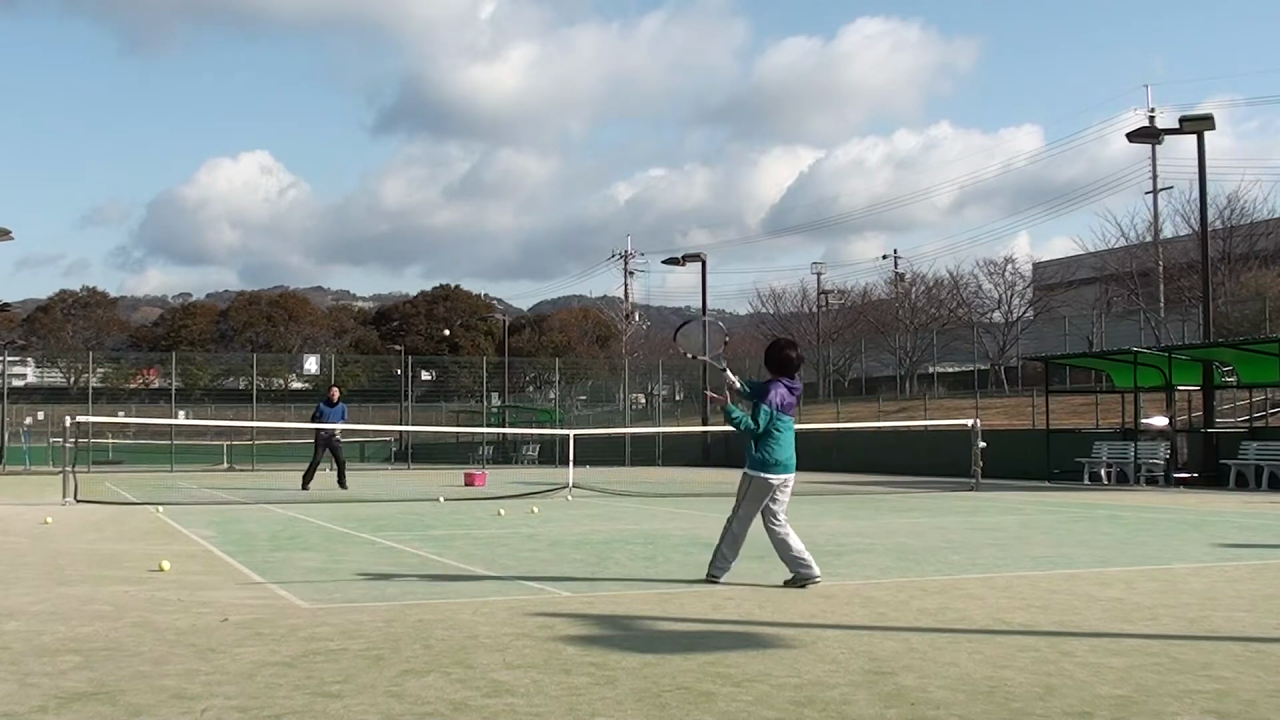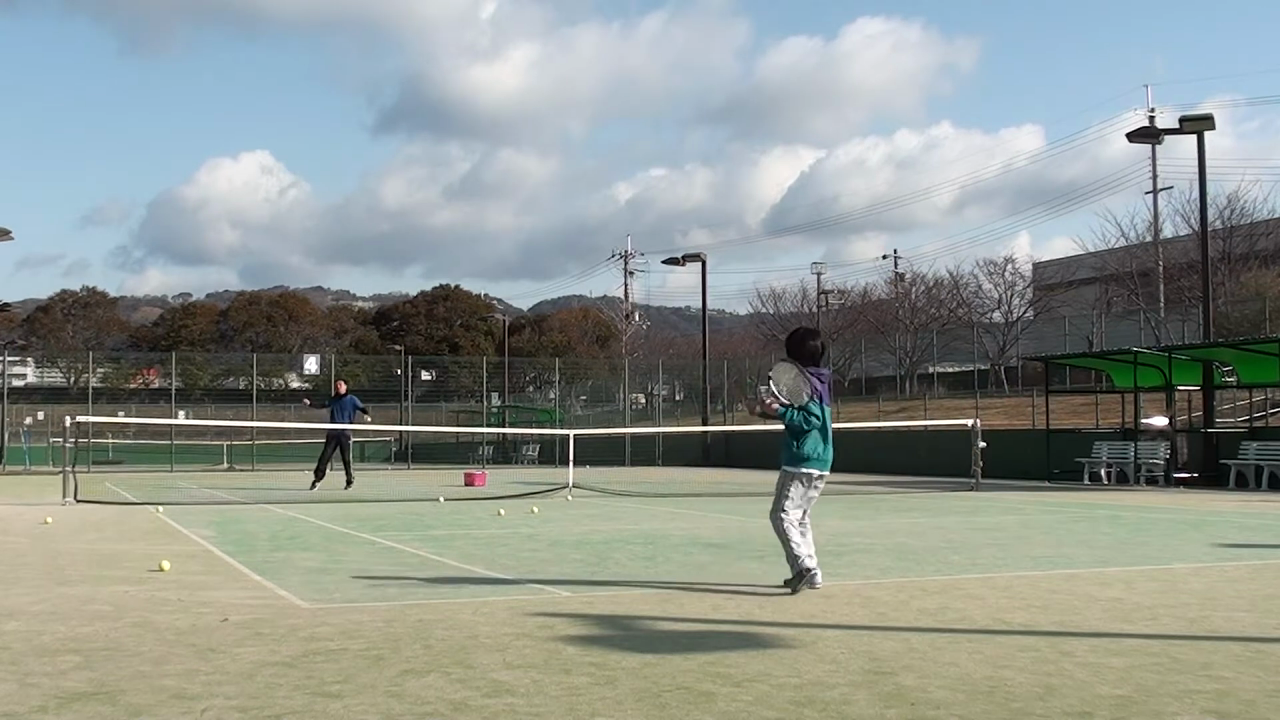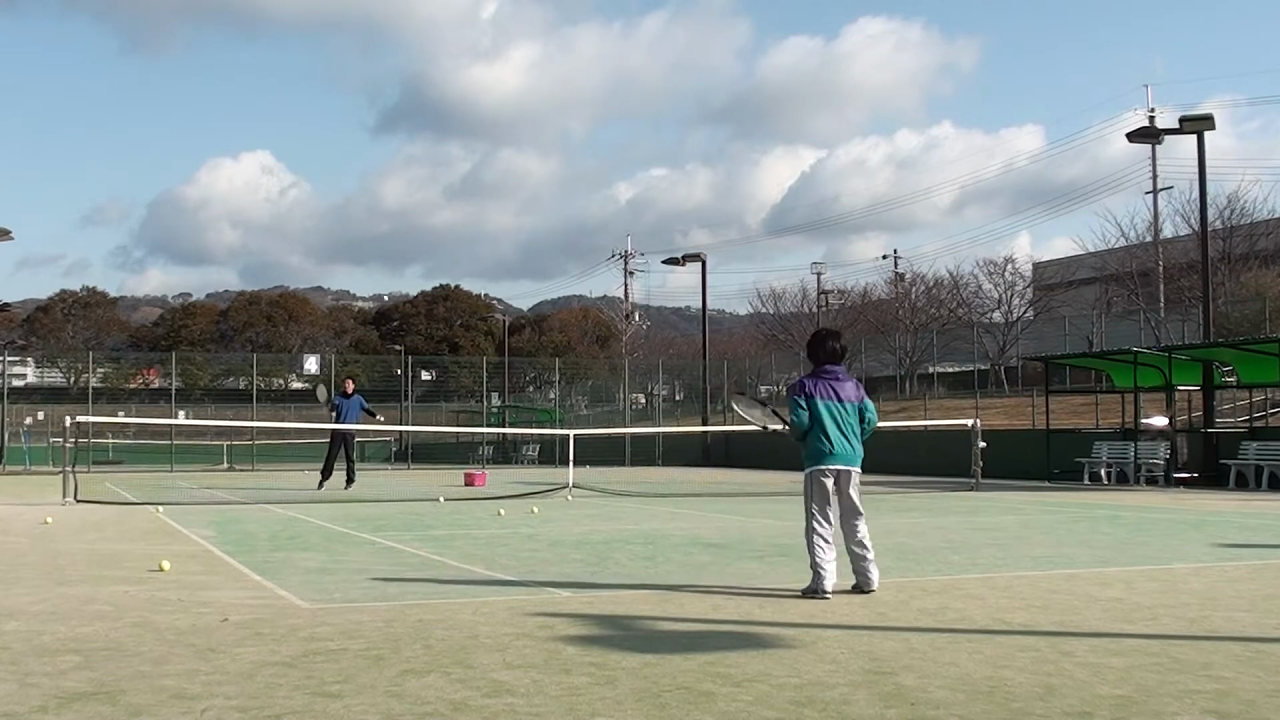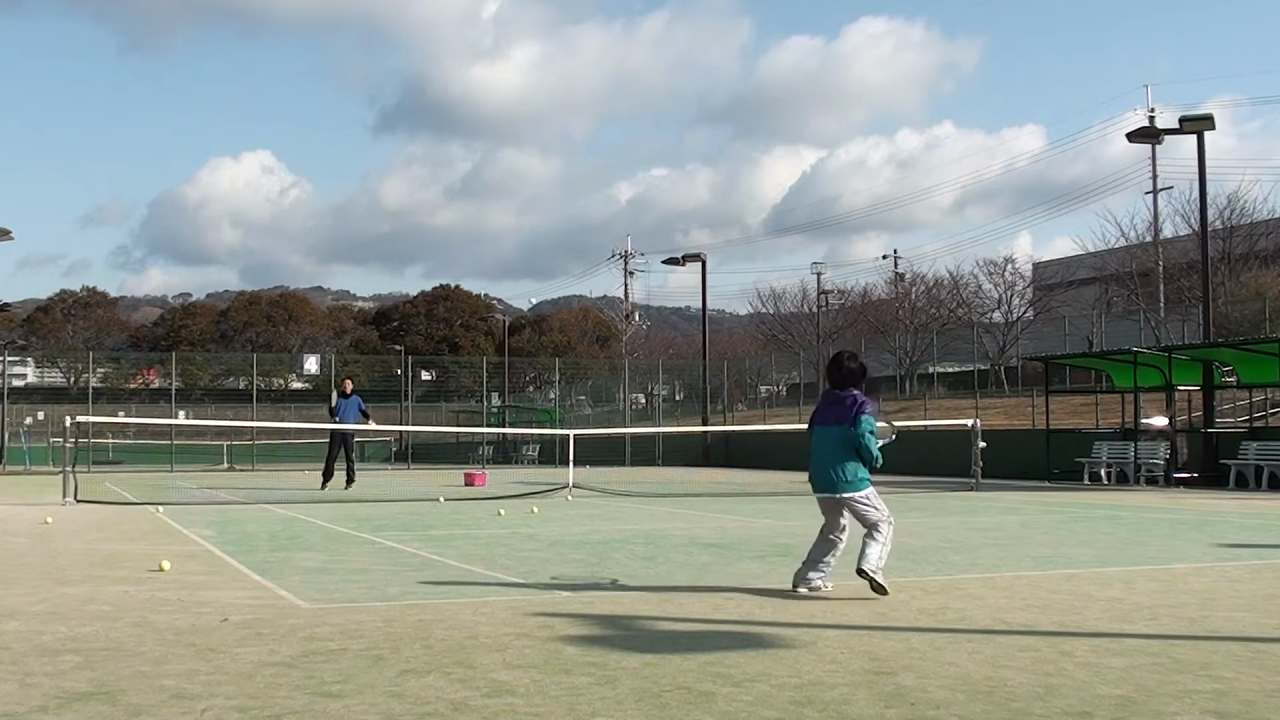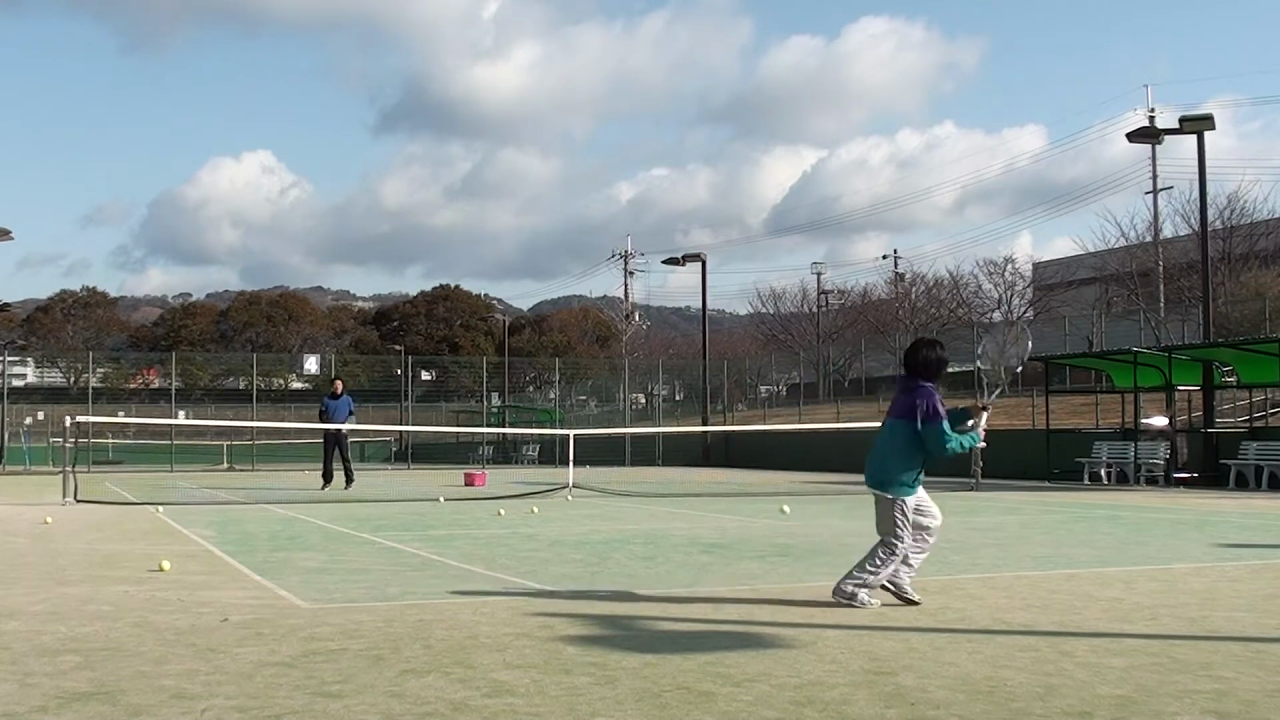
dt=0.4s
person 1, frame 1
left shoulder: (772, 390)
right shoulder: (788, 390)
left elbow: (753, 427)
right elbow: (756, 392)
left wrist: (727, 407)
right wrist: (738, 384)
left hip: (762, 468)
right hip: (786, 468)
left knee: (739, 519)
right knee: (776, 522)
left ankle: (717, 570)
right ankle: (807, 569)
person 1, frame 2
left shoulder: (806, 382)
right shoulder: (819, 381)
left elbow: (809, 420)
left wrist: (779, 411)
right wrist: (774, 409)
left hip: (801, 460)
right hip: (820, 461)
left knee: (783, 514)
right knee: (798, 516)
left ankle: (805, 568)
right ankle: (806, 572)
person 1, frame 3
left shoulder: (803, 385)
right shoulder: (853, 384)
left elbow: (800, 422)
right elbow: (870, 420)
left wrist: (795, 433)
left hip: (820, 460)
right hip: (850, 459)
left knee: (819, 523)
right knee: (854, 520)
left ankle: (822, 583)
right ankle: (866, 578)
person 1, frame 4
left shoulder: (821, 408)
right shoulder: (862, 404)
right elbow: (863, 436)
right wrist: (875, 459)
left hip: (822, 483)
right hip: (853, 482)
left knee: (834, 529)
right knee: (882, 524)
left ankle: (807, 578)
right ankle: (870, 564)
person 1, frame 5
left shoulder: (906, 392)
right shoulder: (928, 398)
right elbow: (942, 443)
left wrist: (966, 413)
right wrist: (973, 438)
left hip: (882, 474)
right hip: (897, 480)
left knee: (929, 521)
right knee: (896, 541)
left ankle: (896, 577)
right ankle: (849, 589)
